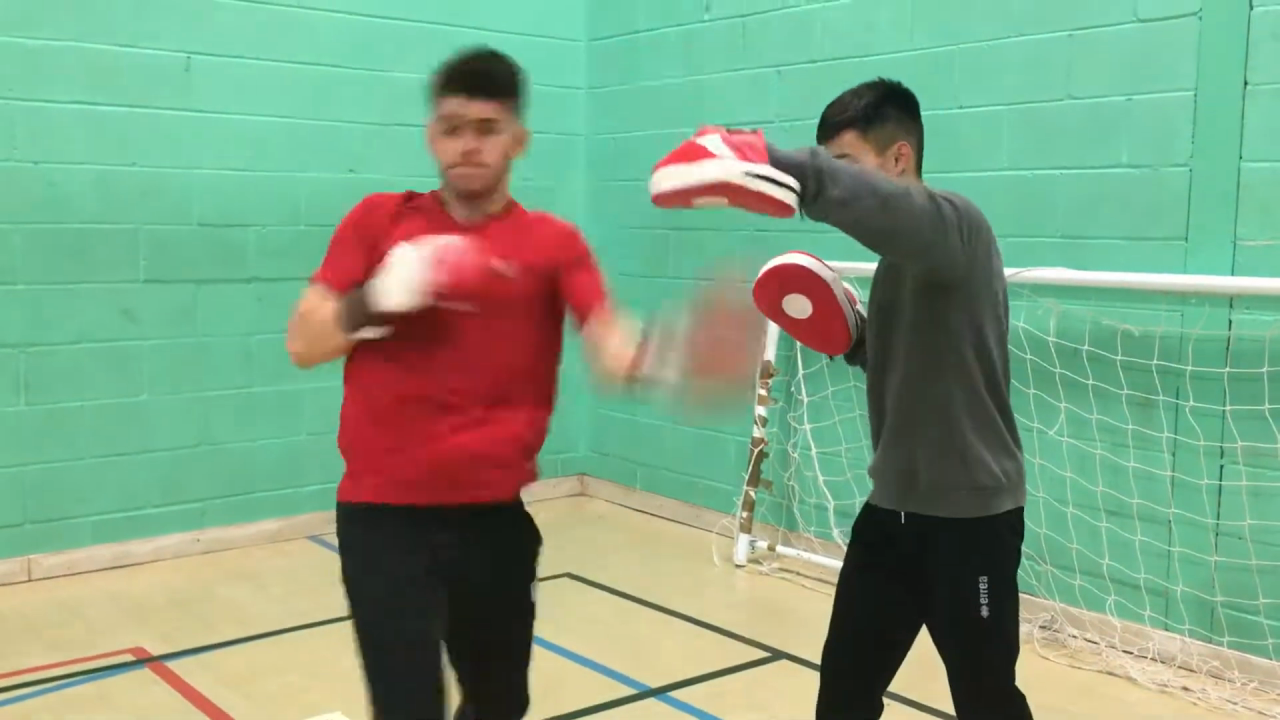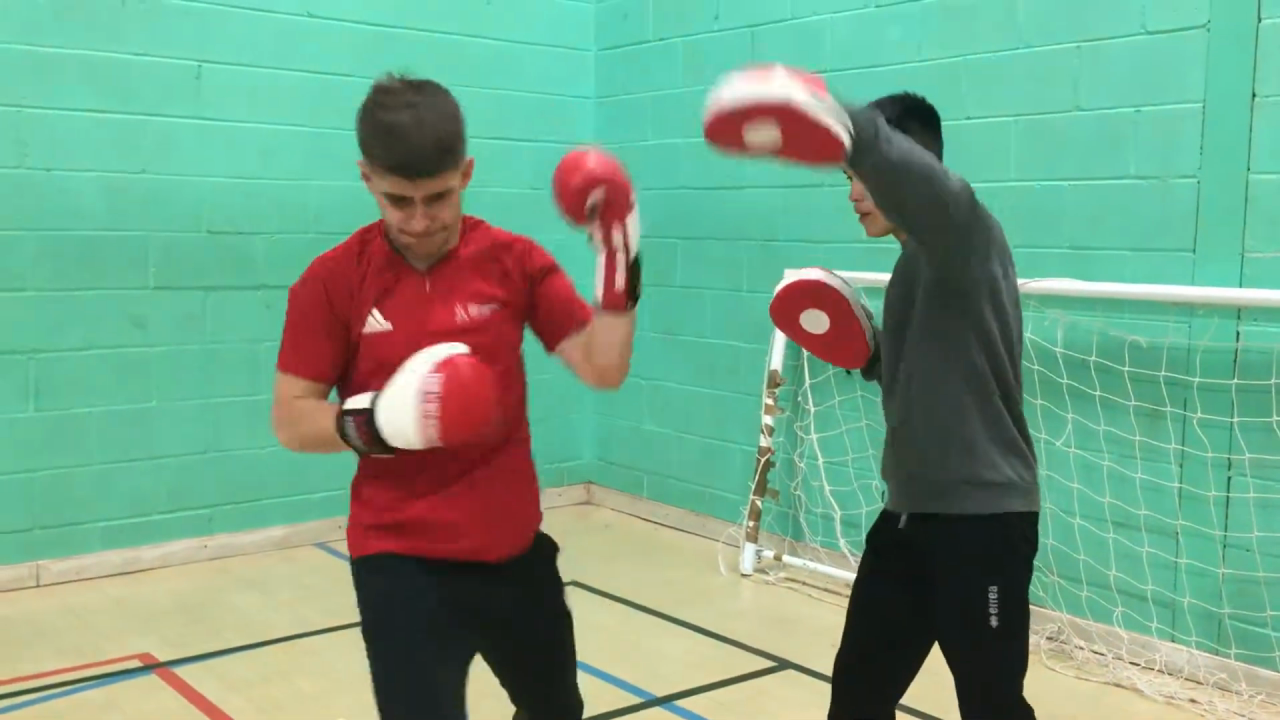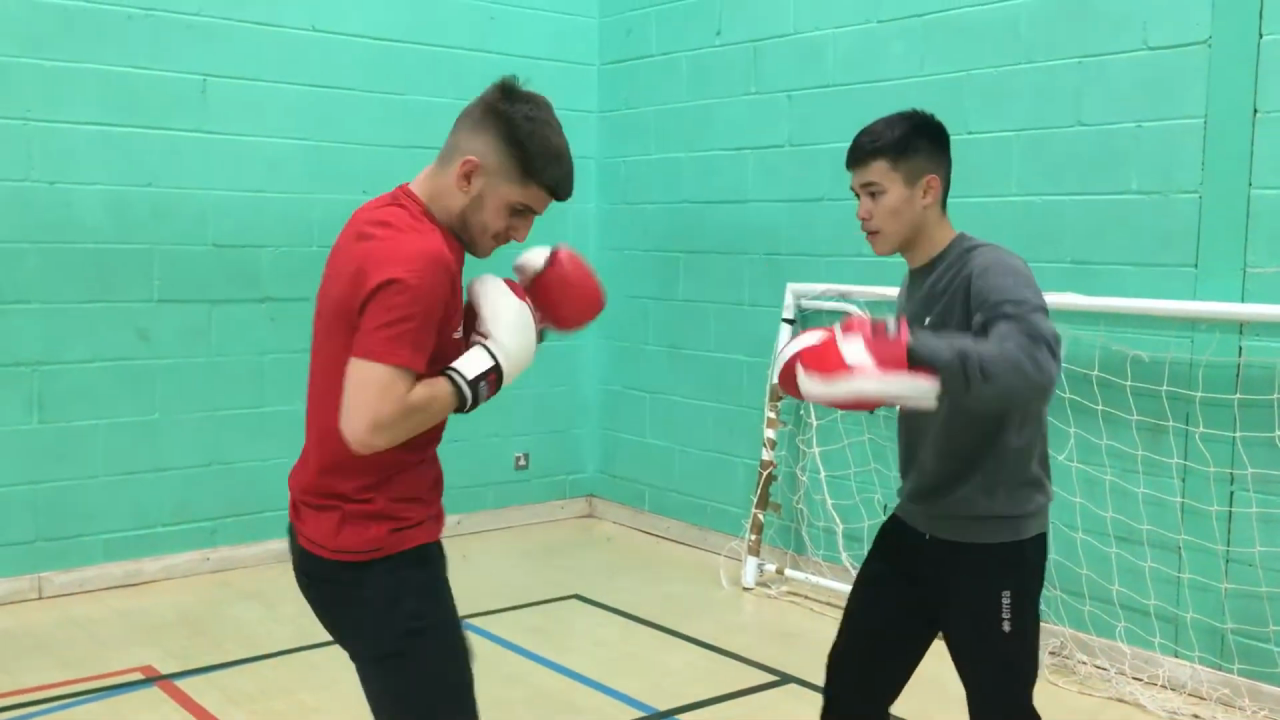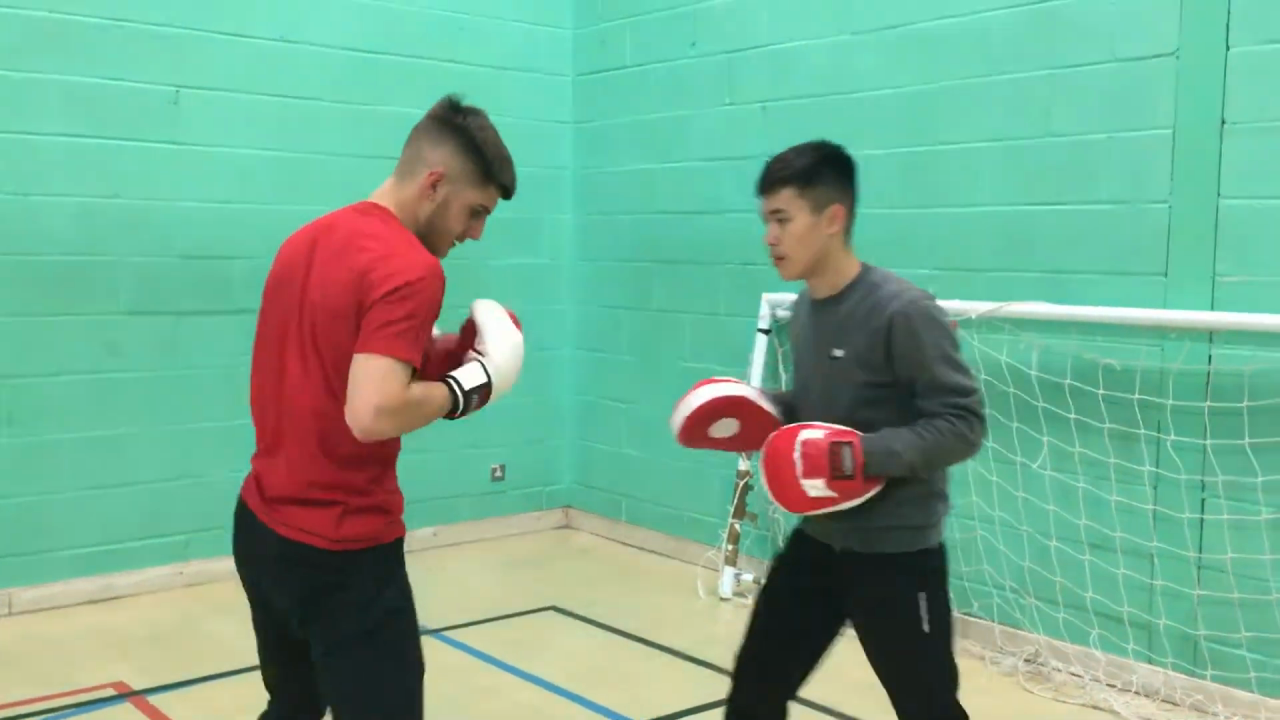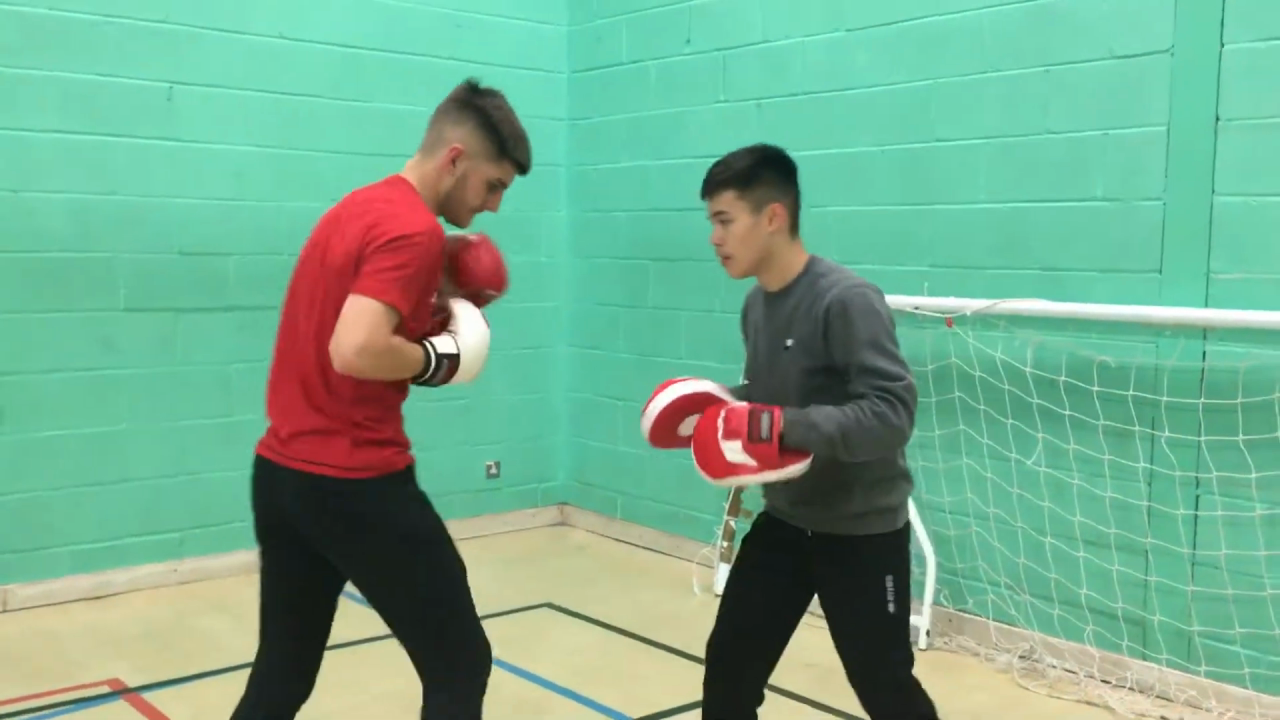
dt=0.3s
person 1, frame 1
left shoulder: (553, 241)
right shoulder: (380, 220)
left elbow: (613, 351)
right elbow: (304, 342)
left wrist: (683, 354)
right wrist: (382, 303)
left hip: (493, 515)
right hip: (386, 513)
person 1, frame 2
left shoulder: (513, 262)
right shoulder: (329, 282)
left elbow: (603, 369)
right elbow: (292, 423)
left wrist: (620, 253)
right wrist: (375, 421)
left hip: (513, 552)
right hip: (400, 562)
person 1, frame 3
left shoulder: (382, 223)
right shoulder: (417, 263)
right elbow: (368, 425)
left wrist: (505, 324)
right wrist: (479, 371)
left hip: (335, 533)
right hip: (370, 556)
person 1, frame 4
left shoulder: (307, 240)
right shoulder: (410, 269)
right elbow: (372, 414)
right wrist: (470, 383)
left hip: (261, 529)
right hip: (343, 551)
person 1, frame 5
left shoulder: (352, 210)
right shoulder: (416, 231)
right elbow: (355, 350)
left wrist: (444, 305)
right wrist: (441, 359)
left hip: (281, 473)
right hip: (358, 484)
right knee: (459, 662)
person 2, frame 1
left shoulder: (953, 225)
right shoulder: (902, 255)
left elbow: (885, 203)
left wrist: (782, 165)
right wrist: (848, 338)
left hip: (971, 512)
right hip: (896, 509)
person 2, frame 2
left shoulder: (966, 239)
right shoulder: (917, 257)
left elbow: (935, 190)
left wrist: (850, 131)
right wrist: (869, 353)
left hip: (983, 519)
right hip: (911, 514)
person 2, frame 3
left shoulder: (994, 274)
right shoulder: (914, 283)
left elbow: (1028, 374)
left wrist: (918, 349)
left hip: (994, 543)
right hip: (914, 529)
person 2, frame 4
left shoulder: (904, 311)
right shoulder: (802, 312)
left elbow: (963, 424)
left wrist: (871, 454)
right wrist: (769, 413)
left hip: (898, 554)
right hip: (817, 543)
person 2, frame 5
left shoulder: (849, 301)
right shoulder: (754, 305)
left elbow: (892, 414)
left wrist: (788, 426)
right wrist: (726, 410)
left hip: (863, 532)
right hip: (785, 524)
right knee: (730, 665)
